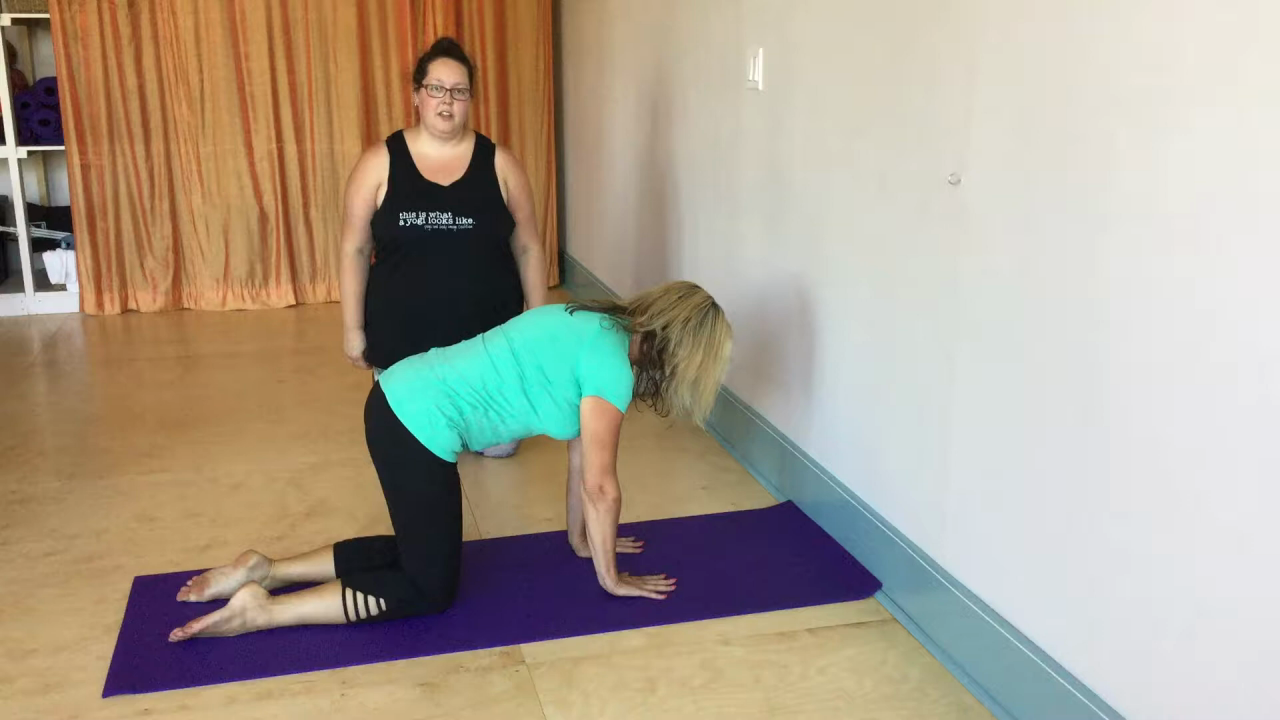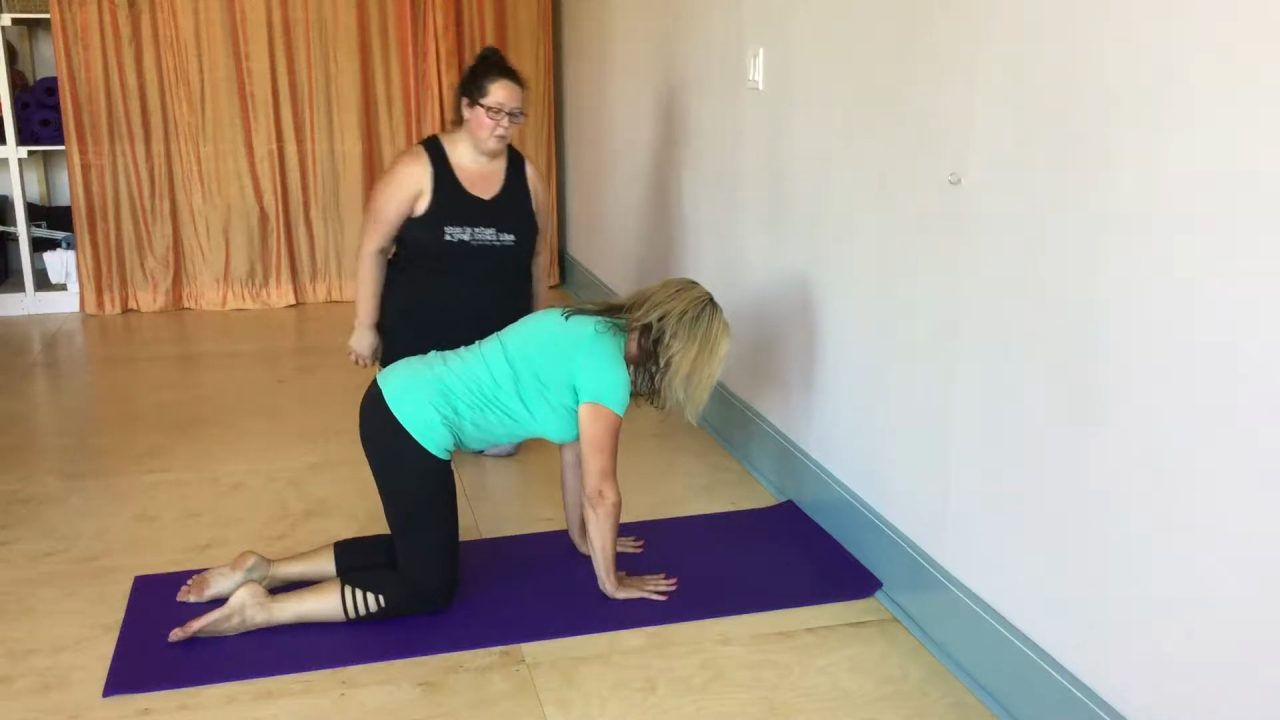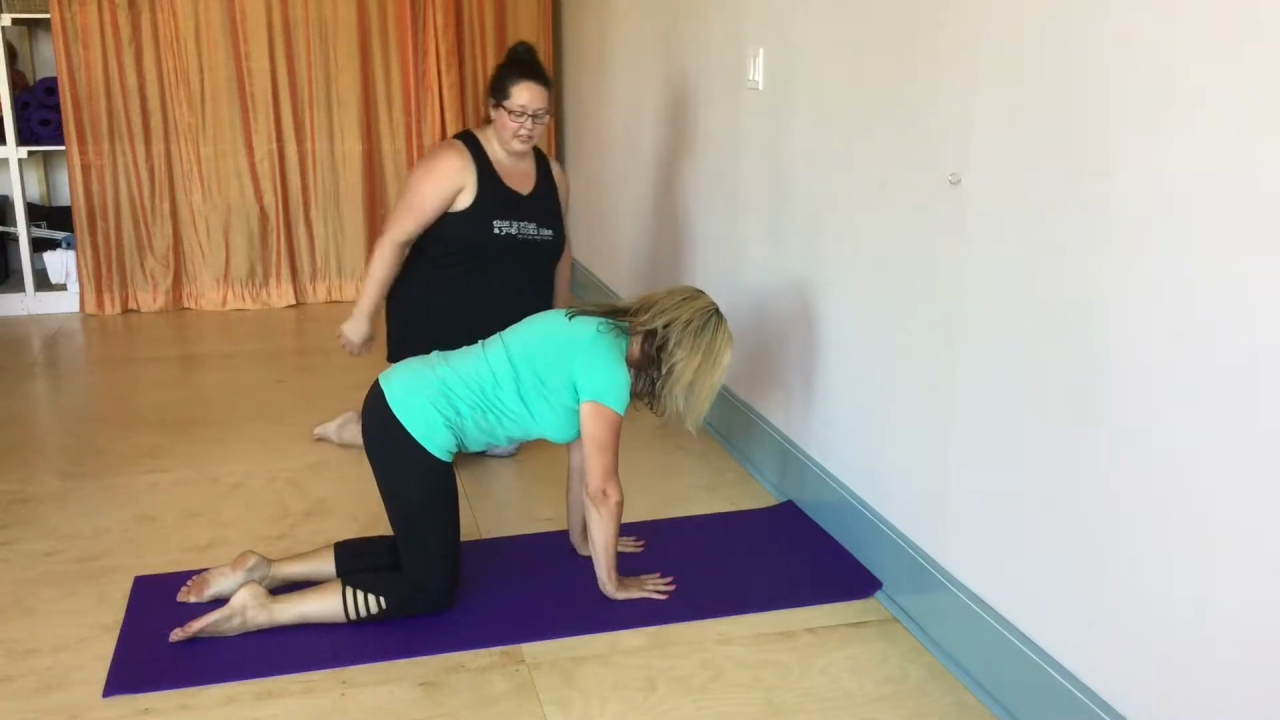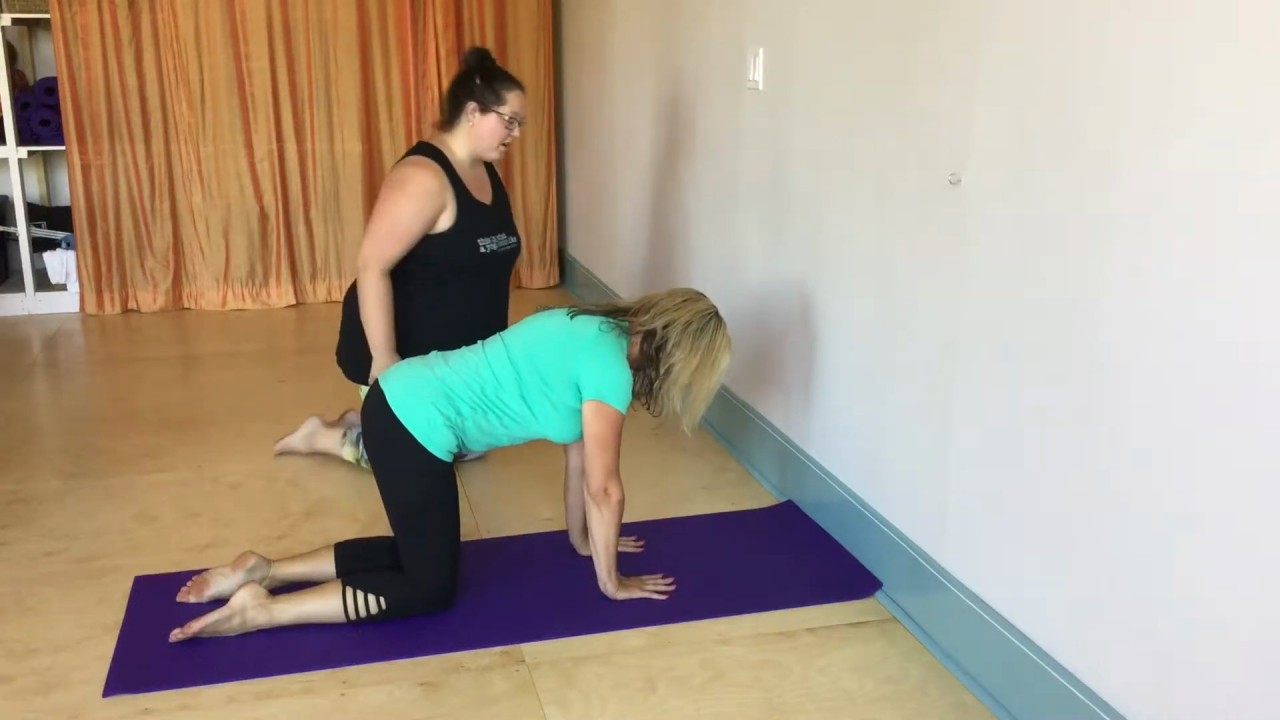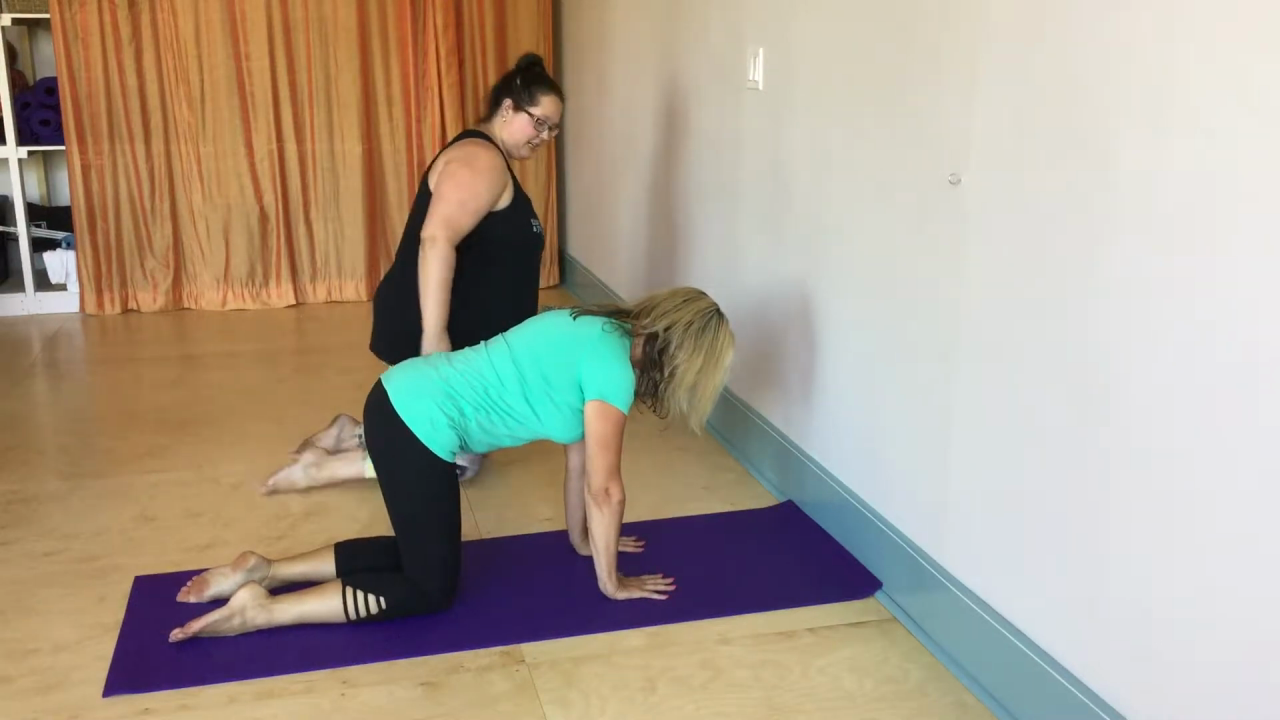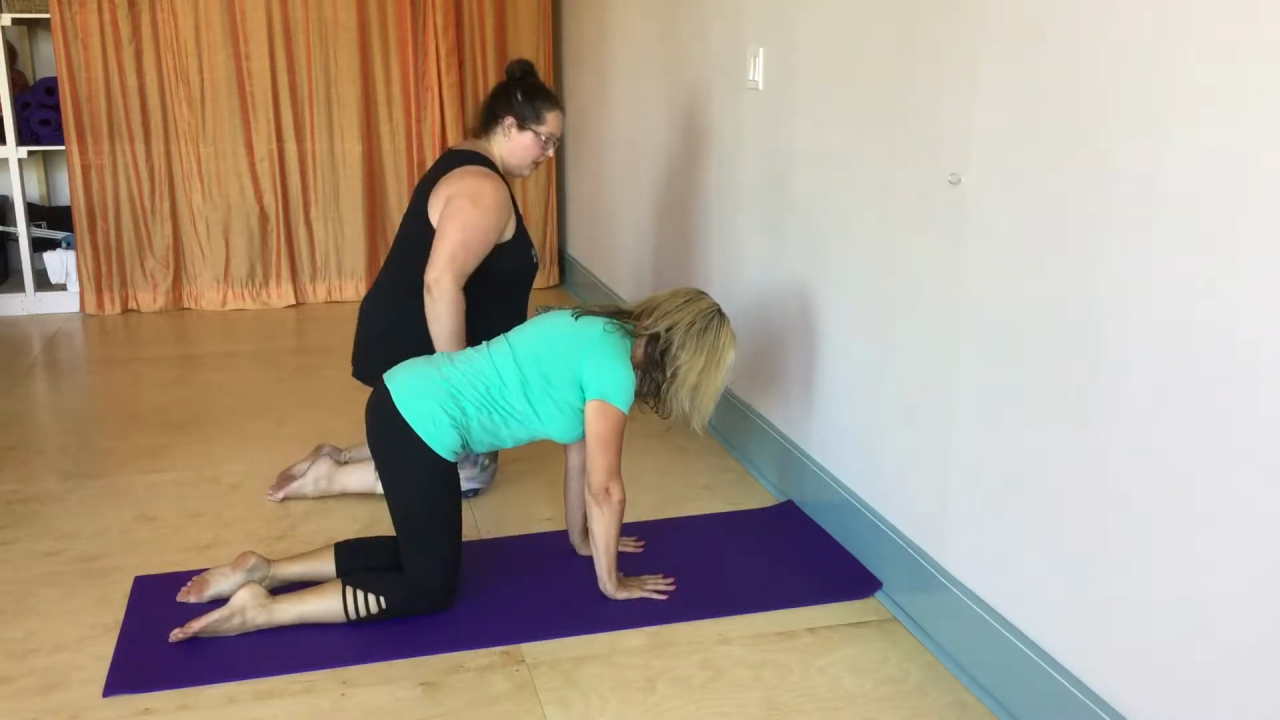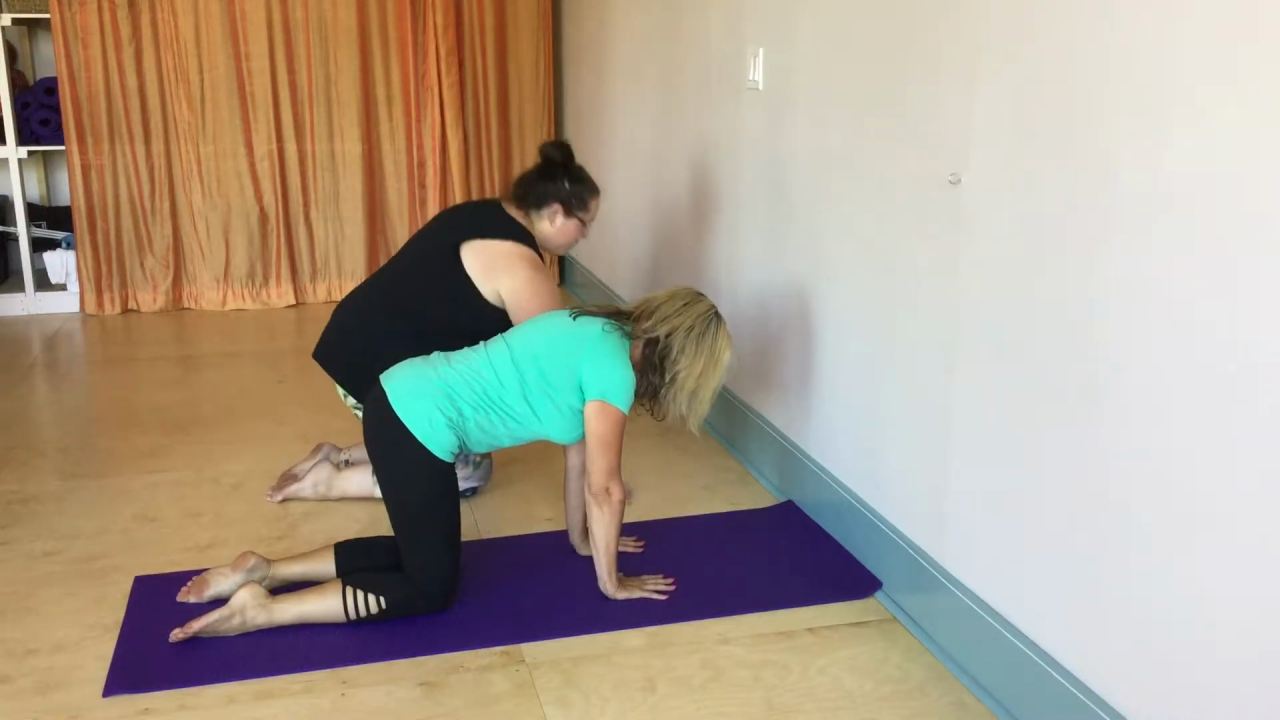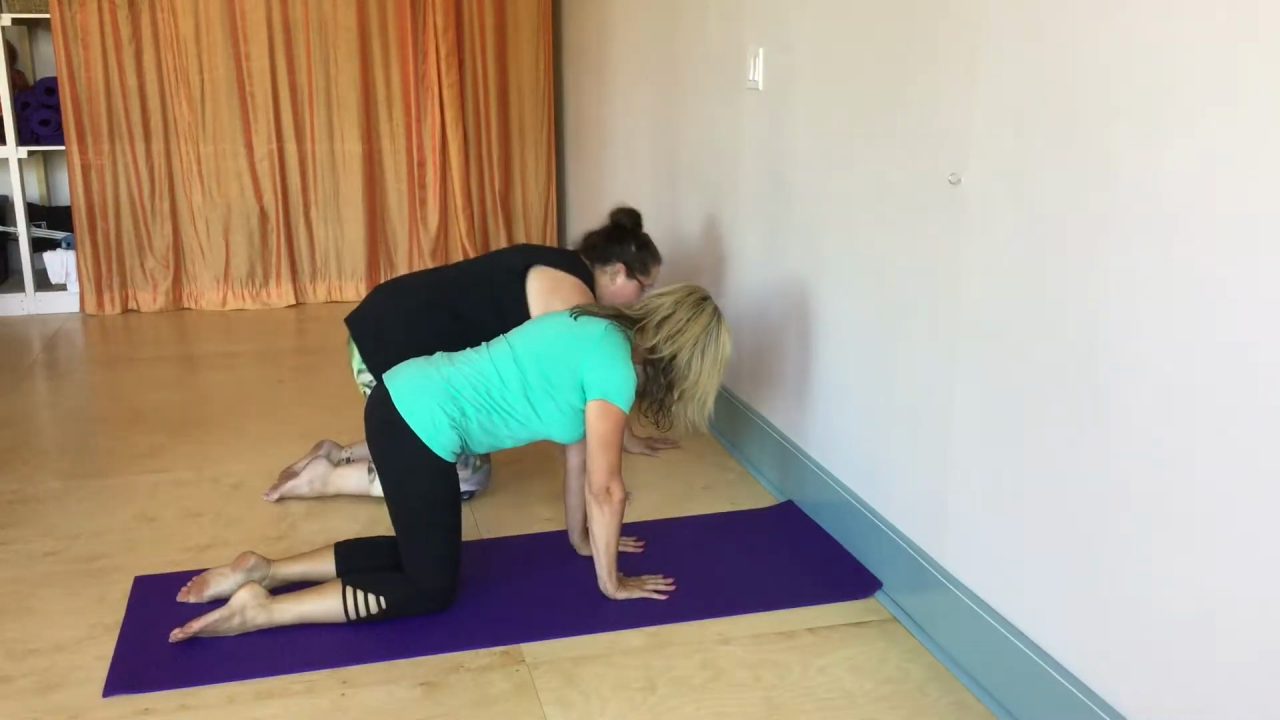
dt=0.7s
person 1, frame 1
left shoulder: (597, 331)
right shoulder: (612, 363)
left elbow: (580, 453)
right elbow: (600, 484)
left wrist: (580, 538)
right wrist: (611, 577)
left hip: (402, 401)
right hip: (419, 423)
left knee: (421, 550)
right knee: (431, 589)
left ankle: (263, 570)
right ankle: (259, 610)
person 1, frame 2
left shoulder: (597, 331)
right shoulder: (608, 367)
left elbow: (574, 450)
right elbow: (601, 489)
left wrist: (582, 536)
right wrist: (611, 580)
left hip: (397, 400)
right hip: (412, 423)
left knee: (419, 551)
right knee: (431, 588)
left ankle: (261, 570)
right ankle: (259, 609)
person 1, frame 3
left shoulder: (598, 333)
right shoulder: (608, 366)
left elbow: (580, 455)
right elbow: (602, 488)
left wrist: (582, 538)
right wrist: (611, 581)
left hip: (401, 401)
right hip: (414, 423)
left knee: (420, 551)
right knee: (431, 587)
left ankle: (262, 570)
right ankle: (259, 610)
person 1, frame 4
left shoulder: (599, 333)
right shoulder: (610, 365)
left elbow: (579, 454)
right elbow: (603, 487)
left wrist: (582, 538)
right wrist: (611, 581)
left hip: (401, 400)
right hip: (415, 423)
left knee: (421, 553)
right knee: (432, 589)
left ankle: (262, 570)
right ankle: (260, 610)
person 1, frame 5
left shoulder: (601, 335)
right shoulder: (614, 366)
left elbow: (578, 454)
right elbow: (604, 488)
left wrist: (581, 538)
right wrist: (611, 581)
left hip: (404, 400)
right hip: (418, 423)
left knee: (421, 553)
right knee: (432, 589)
left ankle: (261, 571)
right ankle: (259, 611)
person 1, frame 6
left shoulder: (603, 334)
right shoulder: (615, 367)
left elbow: (578, 453)
right elbow: (604, 487)
left wrist: (582, 538)
right wrist: (611, 581)
left hip: (405, 399)
right hip: (419, 423)
left knee: (422, 552)
right knee: (432, 588)
left ankle: (263, 570)
right ankle: (260, 609)
person 1, frame 7
left shoulder: (598, 335)
right shoulder: (614, 367)
left elbow: (577, 450)
right elbow: (603, 486)
left wrist: (581, 538)
right wrist: (611, 581)
left hip: (403, 400)
right hip: (417, 424)
left knee: (420, 552)
right knee: (432, 588)
left ankle: (262, 570)
right ankle: (259, 609)
person 1, frame 8
left shoulder: (600, 333)
right shoulder: (615, 367)
left elbow: (579, 452)
right elbow: (605, 487)
left wrist: (582, 537)
right wrist: (611, 582)
left hip: (404, 400)
right hip: (420, 424)
left knee: (422, 552)
right knee: (432, 588)
left ankle: (262, 570)
right ankle: (260, 610)
person 2, frame 1
left shoulder: (499, 163)
right shoulder: (380, 163)
left elbow: (528, 249)
right elbow: (354, 251)
right wrist: (352, 329)
left hip: (488, 337)
right hip: (403, 339)
left knee: (499, 445)
person 2, frame 2
left shoulder: (527, 175)
right shoulder: (417, 168)
left elbow: (537, 254)
right elbow: (373, 249)
right wrist: (365, 327)
right hip: (419, 339)
left knee: (501, 444)
person 2, frame 3
left shoulder: (551, 173)
right shoulder: (454, 162)
left elbow: (557, 252)
right elbow: (394, 240)
right wrist: (362, 316)
right hip: (436, 335)
left knee: (502, 445)
right ankle: (353, 428)
person 2, frame 4
left shoulder: (485, 171)
right shoulder: (422, 178)
right elbow: (372, 268)
right wrist: (383, 356)
left hip: (461, 353)
right hip: (408, 353)
person 2, frame 5
left shoulder: (488, 159)
right shoulder: (480, 159)
right elbow: (436, 239)
right wrist: (434, 335)
left hip: (464, 336)
right hip: (442, 339)
right knee: (457, 458)
left ankle: (352, 432)
person 2, frame 6
left shoulder: (465, 164)
right shoulder: (483, 189)
right elbow: (441, 282)
left hip: (406, 341)
right hip: (418, 353)
right knee: (470, 473)
left ankle: (337, 457)
right ankle: (331, 477)
person 2, frame 7
left shoulder: (487, 216)
right shoulder: (520, 267)
left hip: (360, 344)
right hip: (381, 369)
right knee: (469, 473)
left ankle: (336, 457)
right ankle: (329, 481)
person 2, frame 8
left shoulder: (558, 270)
right shoulder: (573, 296)
left wrist: (625, 436)
left hip: (391, 334)
right hip: (398, 351)
right knee: (465, 473)
left ankle: (338, 454)
right ankle: (327, 477)
